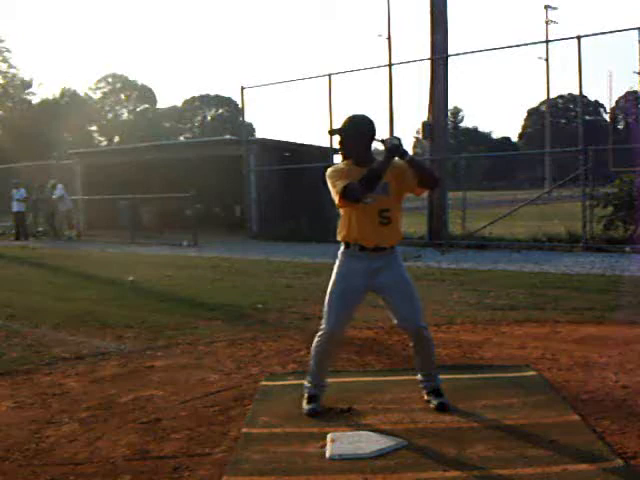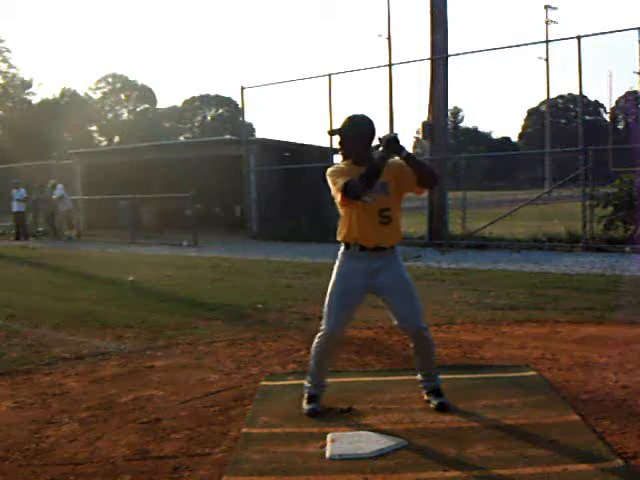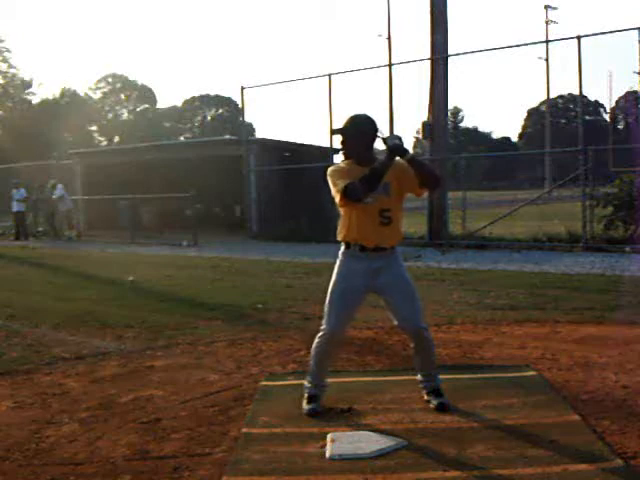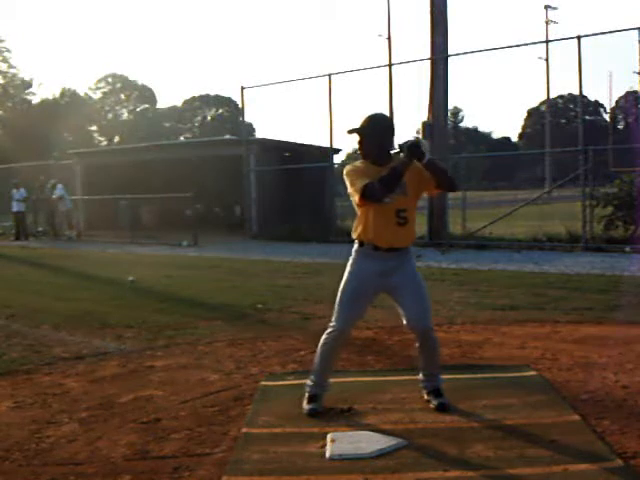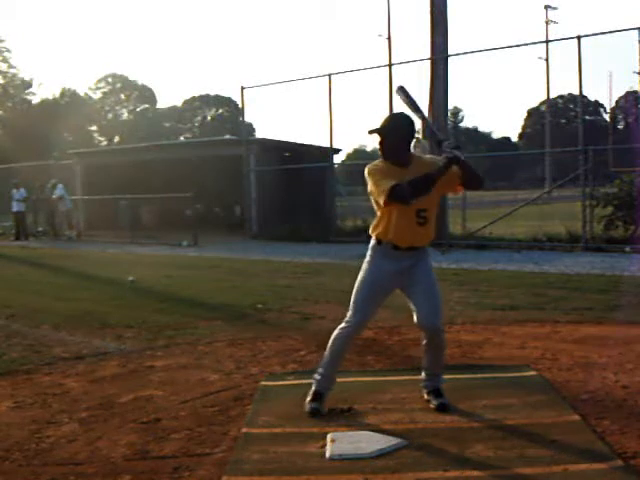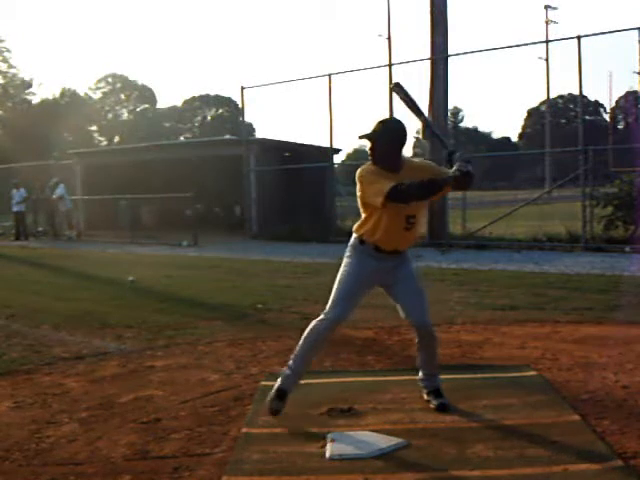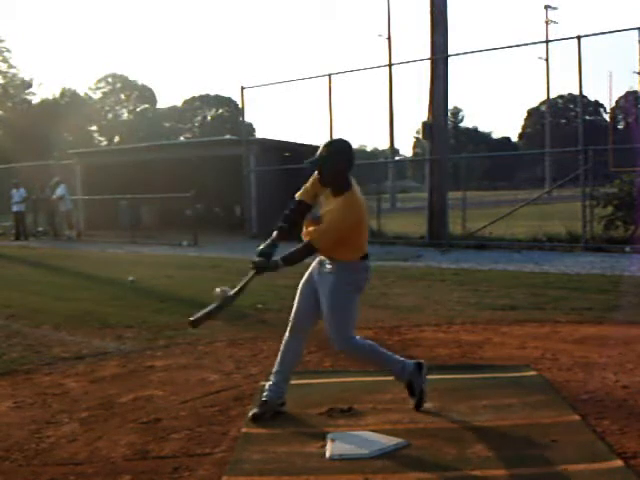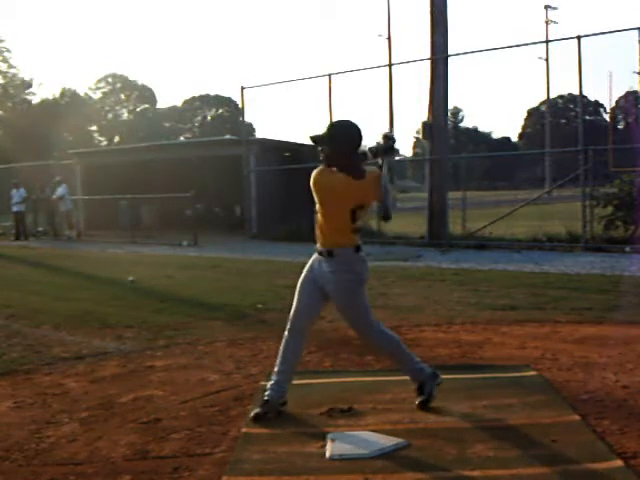
dt=0.4s
person 1, frame 1
left shoulder: (396, 170)
right shoulder: (337, 172)
left elbow: (432, 182)
right elbow: (356, 194)
left wrist: (402, 155)
right wrist: (386, 159)
left hip: (388, 259)
right hip: (353, 260)
left knee: (416, 327)
right knee: (330, 330)
left ankle: (431, 386)
right ankle: (313, 390)
person 1, frame 2
left shoulder: (395, 169)
right shoulder: (337, 172)
left elbow: (431, 180)
right elbow: (355, 190)
left wrist: (400, 152)
right wrist: (384, 154)
left hip: (388, 260)
right hip: (352, 260)
left knee: (417, 327)
right knee: (330, 330)
left ankle: (431, 386)
right ankle: (313, 390)
person 1, frame 3
left shoulder: (397, 170)
right shoulder: (337, 172)
left elbow: (434, 183)
right elbow: (357, 193)
left wrist: (404, 154)
right wrist: (387, 159)
left hip: (389, 260)
right hip: (353, 261)
left knee: (416, 328)
right knee: (331, 330)
left ankle: (431, 386)
right ankle: (313, 390)
person 1, frame 4
left shoulder: (414, 170)
right shoulder: (354, 171)
left elbow: (450, 186)
right elbow: (376, 194)
left wrist: (423, 159)
right wrist: (406, 160)
left hip: (401, 259)
right hip: (366, 259)
left knee: (423, 327)
right knee: (339, 328)
left ankle: (431, 386)
right ankle: (315, 389)
person 1, frame 5
left shoulder: (431, 164)
right shoulder: (375, 170)
left elbow: (476, 184)
right elbow: (403, 195)
left wrist: (459, 162)
right wrist: (442, 169)
left hip: (418, 258)
right hip: (383, 256)
left knee: (432, 325)
right knee: (353, 323)
left ankle: (432, 385)
right ankle: (320, 386)
person 1, frame 6
left shoulder: (420, 168)
right shoulder: (366, 174)
left elbow: (462, 184)
right elbow: (403, 195)
left wrist: (460, 174)
right wrist: (448, 177)
left hip: (398, 259)
right hip: (364, 255)
left knee: (423, 324)
right knee: (331, 318)
left ankle: (430, 385)
right ankle: (287, 381)
person 1, frame 7
left shoulder: (348, 210)
right shoulder: (322, 181)
left elbow: (311, 244)
right elbow: (297, 209)
left wrist: (276, 263)
right wrist: (273, 240)
left hip: (347, 271)
right hip: (325, 263)
left knee: (343, 342)
right knee: (297, 327)
left ankle: (408, 371)
right ankle: (274, 396)
person 1, frame 8
left shoulder: (321, 179)
right shoulder: (374, 178)
left wrist: (359, 157)
left hip: (342, 265)
right hip: (322, 259)
left knee: (369, 330)
right knee: (296, 326)
left ankle: (424, 375)
right ankle: (275, 396)
